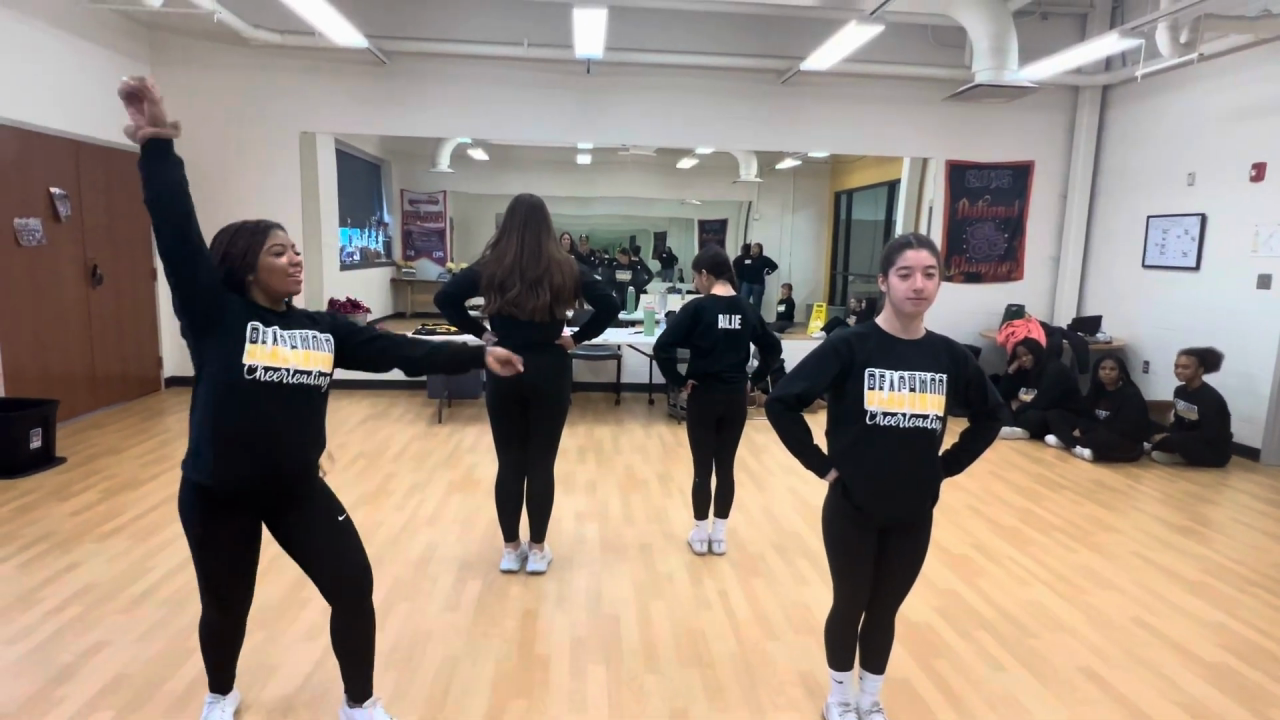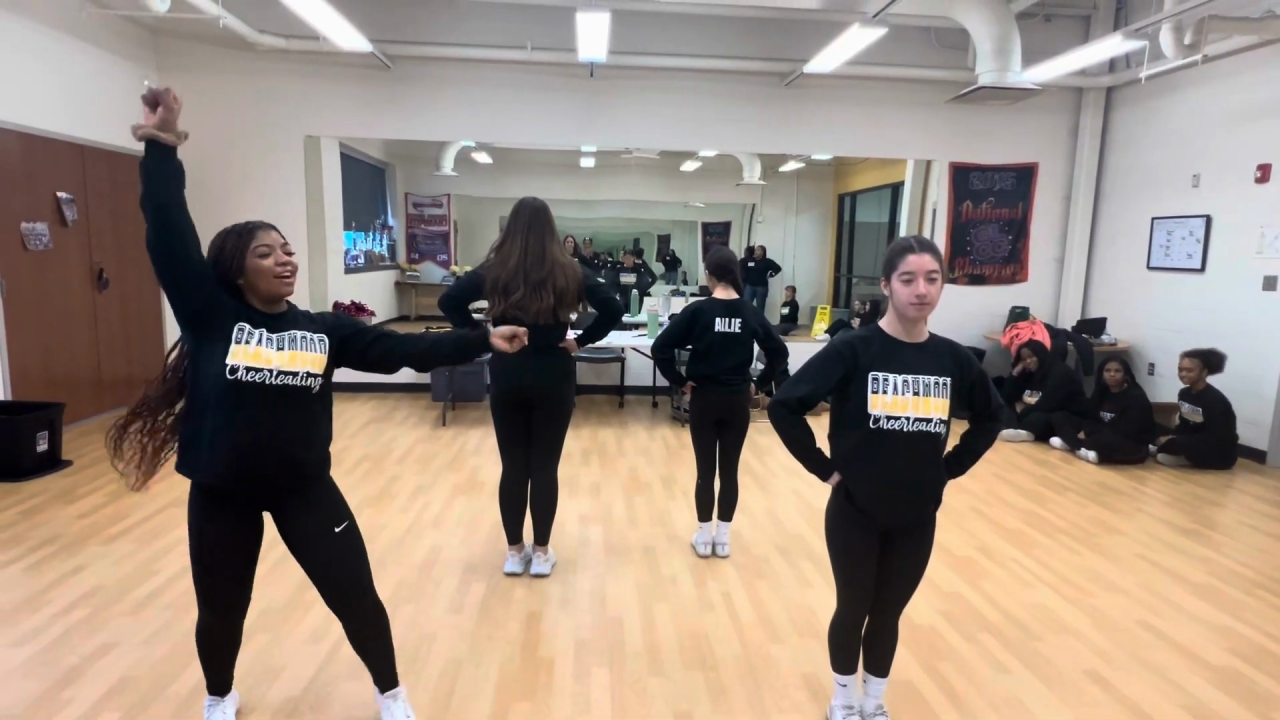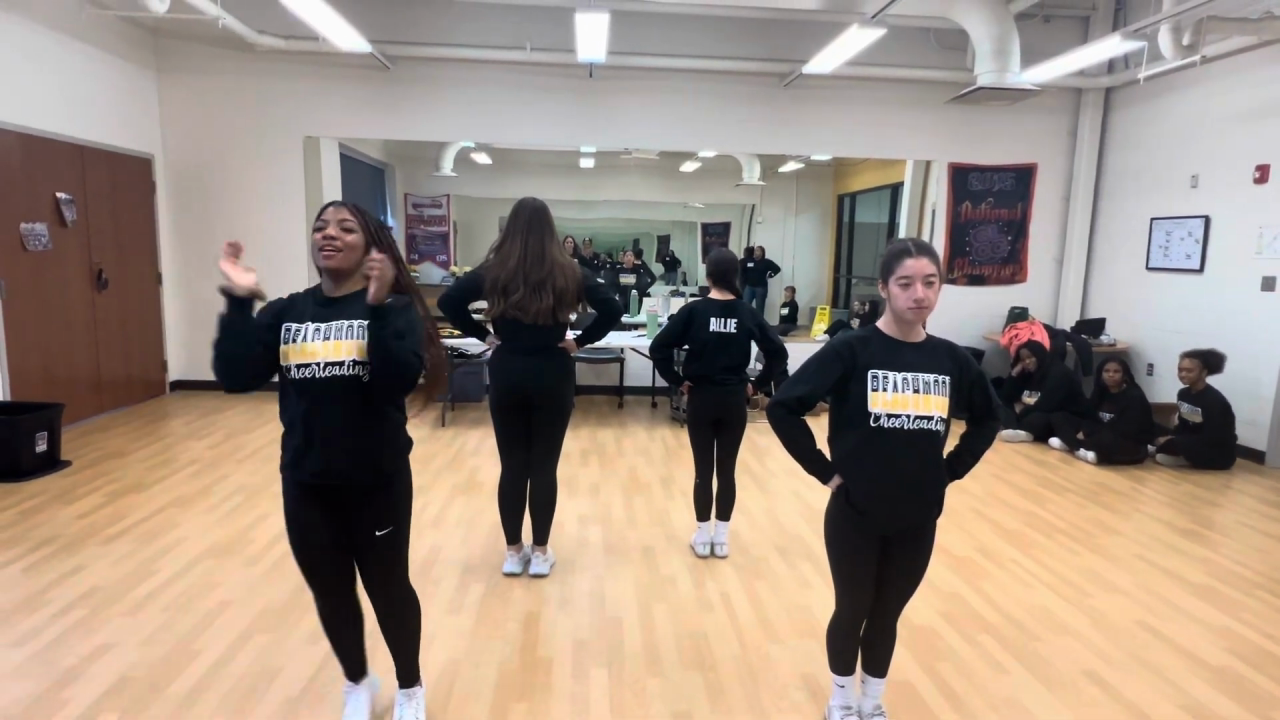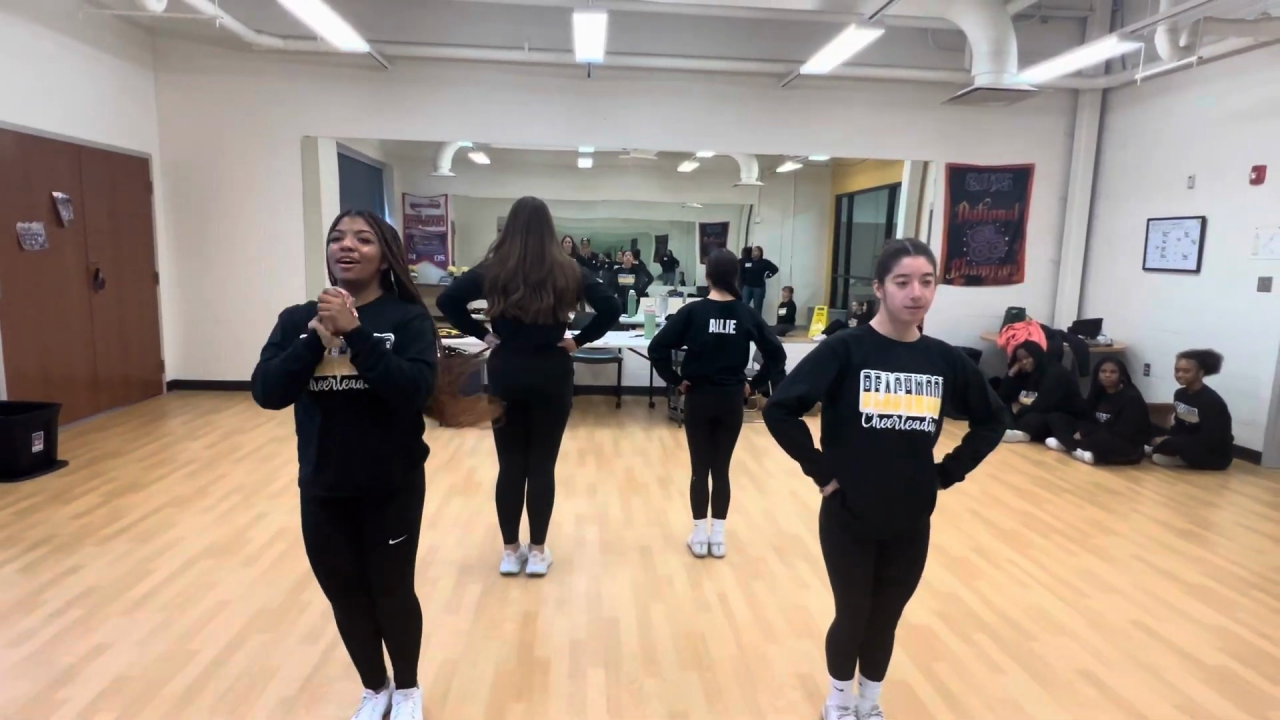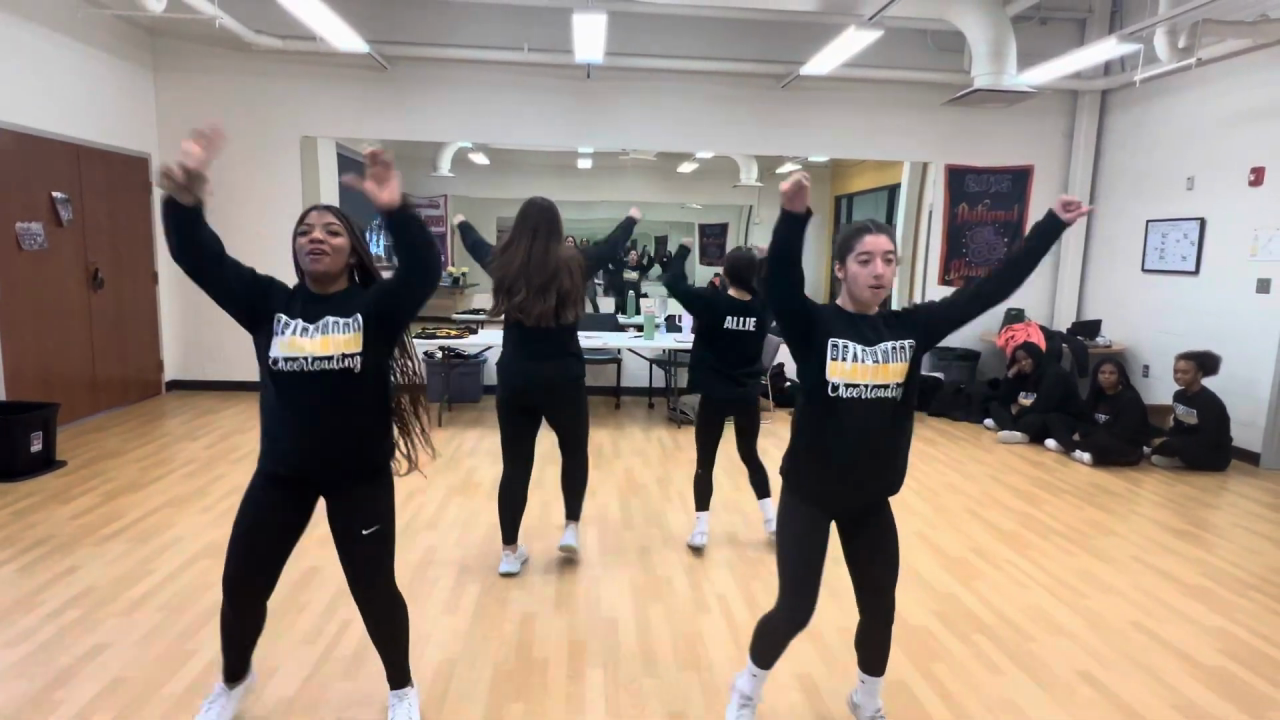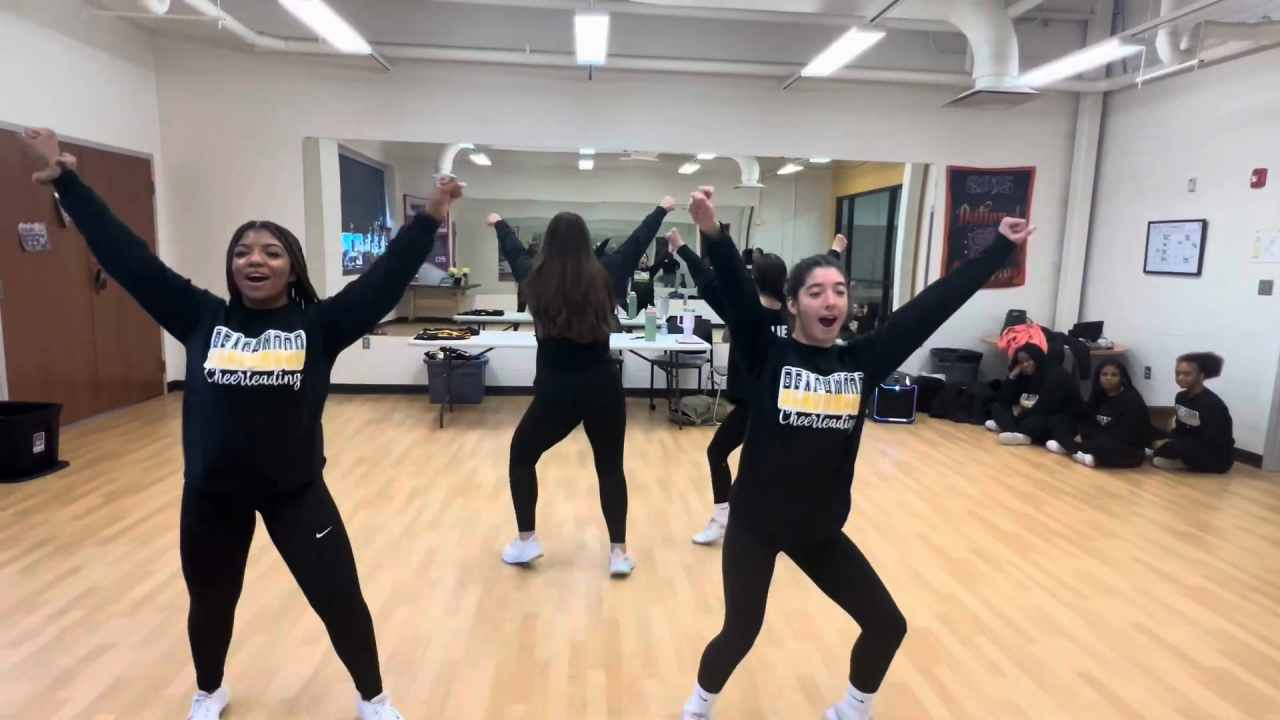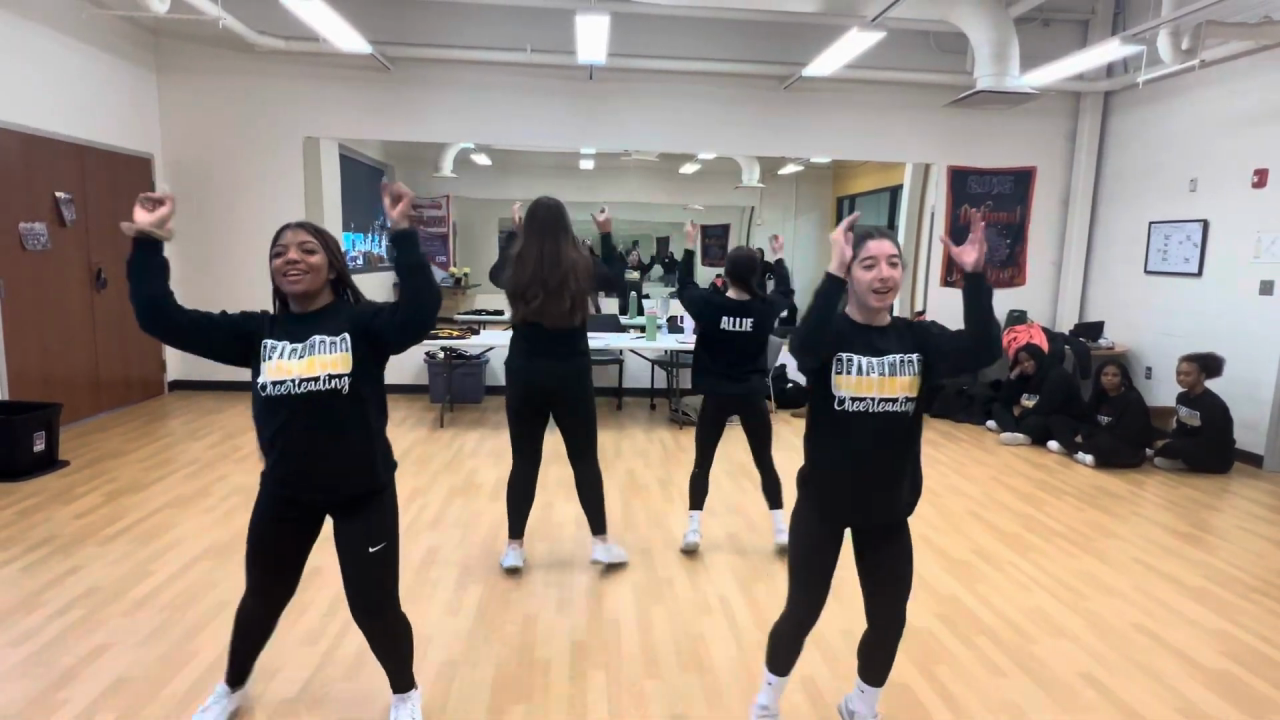
dt=0.4s
person 1, frame 1
left shoulder: (325, 330)
right shoulder: (216, 318)
left elbow: (400, 352)
right elbow: (177, 235)
left wrist: (476, 356)
right wrist: (156, 146)
left hip: (298, 491)
right hip: (216, 495)
left knee: (353, 587)
right knee: (225, 607)
person 1, frame 2
left shoulder: (329, 328)
right shoulder: (213, 316)
left elbow: (408, 351)
right elbow: (168, 239)
left wrist: (480, 340)
right wrist: (161, 150)
left hip: (305, 488)
right hip: (222, 493)
left knee: (355, 597)
right knee: (221, 608)
person 1, frame 3
left shoulder: (390, 311)
right shoulder: (285, 311)
left elbow: (404, 376)
right elbow: (234, 377)
left wrist: (386, 303)
right wrist: (237, 300)
left hip: (379, 476)
right hip: (305, 477)
left knee: (388, 584)
right knee: (328, 590)
person 1, frame 4
left shoulder: (408, 319)
right shoulder: (298, 320)
left elbow: (415, 389)
right elbow: (266, 390)
left wrist: (355, 335)
right wrist: (319, 340)
left hip: (393, 487)
right hip: (323, 489)
left knee: (393, 594)
right knee: (346, 598)
person 1, frame 5
left shoulder: (376, 310)
right shoulder: (268, 305)
left elbow: (424, 269)
right elbow: (196, 255)
left wrist: (395, 210)
right wrist: (183, 191)
left hip: (362, 476)
right hip: (283, 474)
left knee: (373, 590)
right knee: (242, 586)
person 1, frame 6
left shoulder: (320, 325)
right shoulder: (202, 318)
left elbow: (386, 278)
right elbow: (127, 257)
left wrist: (429, 219)
right wrist: (65, 180)
left hip: (296, 491)
right hip: (213, 492)
left knee: (340, 601)
right knee: (211, 603)
person 1, frame 7
left shoulder: (362, 320)
right shoulder: (253, 330)
left elbow: (420, 317)
right elbow: (164, 323)
left wrist: (402, 236)
right wrist: (146, 245)
left hip: (364, 490)
right hip: (286, 491)
left knee: (375, 608)
right knee: (262, 599)
person 2, frame 1
left shoulder: (950, 355)
right shoulder: (849, 346)
left elbow: (990, 416)
right elbow: (781, 403)
left wrist: (947, 466)
right wrist: (823, 464)
left hip: (914, 513)
right hip: (852, 509)
left knee: (885, 610)
right knee: (850, 606)
person 2, frame 2
left shoulder: (954, 358)
right shoulder: (852, 349)
left elbow: (989, 418)
right elbow: (783, 406)
left wrist: (949, 469)
right wrist: (824, 467)
left hip: (917, 517)
right hip: (855, 512)
left knee: (888, 613)
right knee: (853, 609)
person 2, frame 3
left shoulder: (951, 358)
right shoulder: (851, 350)
left elbow: (987, 419)
right elbow: (782, 407)
left wrist: (951, 470)
right wrist: (824, 469)
left hip: (918, 518)
right hip: (855, 514)
left knee: (886, 615)
right knee: (852, 612)
person 2, frame 4
left shoulder: (946, 360)
right shoulder: (844, 349)
left elbow: (992, 418)
right elbow: (778, 410)
left wrist: (950, 471)
right wrist: (821, 471)
left hip: (911, 520)
right hip: (849, 517)
left knee: (884, 619)
right knee: (853, 617)
person 2, frame 5
left shoulder: (910, 329)
right shoulder: (812, 326)
left elbow: (990, 288)
right elbow: (778, 281)
left wrist: (1051, 225)
right wrist: (794, 216)
left hip: (869, 499)
right hip: (807, 492)
left knee: (879, 611)
right knee: (796, 608)
person 2, frame 6
left shoulder: (863, 361)
right shoulder: (767, 355)
left elbow: (933, 306)
right elbow: (737, 296)
left wrist: (1001, 248)
right wrist: (713, 234)
left hip: (821, 529)
right hip: (754, 525)
left knee: (888, 626)
right knee: (740, 633)
person 2, frame 7
left shoulder: (920, 338)
right shoulder: (825, 326)
left elbow: (983, 353)
right elbow: (806, 350)
left wrist: (974, 277)
right wrist: (835, 275)
left hip: (889, 507)
right hip: (823, 502)
left knee: (889, 619)
right knee: (803, 612)
person 3, frame 1
left shoulder: (490, 268)
right shoulder: (564, 269)
left elbow: (445, 299)
right elbow: (609, 306)
left wrist: (480, 331)
right wrist: (578, 337)
left hip: (503, 372)
right hip: (549, 372)
left knee: (509, 463)
right knee: (541, 464)
left ankle: (511, 548)
right ankle: (538, 549)
person 3, frame 2
left shoulder: (494, 271)
right shoulder: (568, 272)
left elbow: (449, 301)
right elbow: (613, 309)
right wrist: (581, 340)
left hip: (507, 375)
right hip: (552, 376)
left knee: (512, 465)
right knee: (545, 466)
left ankle: (514, 551)
right ankle: (541, 552)
person 3, frame 3
left shoulder: (493, 272)
right shoulder: (567, 272)
left elbow: (448, 302)
right elbow: (612, 310)
left wrist: (484, 336)
right wrist: (581, 340)
left hip: (506, 376)
right hip: (552, 377)
left knee: (512, 466)
right knee: (544, 467)
left ankle: (514, 551)
right ankle: (540, 552)
person 3, frame 4
left shoulder: (493, 270)
right shoulder: (566, 271)
left elbow: (447, 301)
right elbow: (610, 307)
left wrist: (482, 333)
right wrist: (579, 339)
left hip: (506, 375)
right hip: (551, 376)
left knee: (510, 464)
right knee: (542, 465)
left ankle: (510, 551)
right ankle: (537, 551)
person 3, frame 5
left shoulder: (503, 264)
right shoulder: (574, 264)
left elbow: (476, 245)
right elbow: (613, 245)
left wrist: (461, 225)
right wrist: (632, 220)
left hip: (516, 377)
right hip: (563, 376)
left knee: (515, 464)
right knee: (575, 455)
left ankle: (510, 551)
right ankle: (571, 529)
person 3, frame 6
left shoulder: (536, 280)
right shoulder: (602, 279)
left elbow: (513, 251)
right elbow: (634, 247)
left wrist: (499, 224)
right wrist: (660, 211)
left hip: (554, 390)
right hip: (602, 386)
left knee: (522, 457)
right knee: (610, 468)
left ankle: (526, 540)
right ankle: (619, 552)
person 3, frame 7
left shoulder: (515, 268)
right shoulder: (582, 266)
left elbow: (495, 274)
right elbow: (610, 277)
left wrist: (515, 232)
right wrist: (606, 235)
left hip: (524, 375)
right hip: (571, 374)
left knee: (524, 461)
right knee: (584, 458)
left ankle: (514, 546)
right ankle: (601, 541)
person 4, frame 1
left shoulder: (697, 308)
right shoulder: (746, 309)
left elbow: (663, 347)
right elbow: (772, 348)
left wrist: (679, 381)
right wrist: (754, 379)
left hip: (703, 396)
right hip: (736, 397)
left knee: (702, 468)
right knee: (726, 467)
left ankle: (700, 534)
right ankle: (719, 534)
person 4, frame 2
left shoulder: (697, 311)
right shoulder: (750, 313)
left elbow: (661, 348)
right elbow: (779, 352)
left wrist: (680, 381)
right wrist: (759, 383)
left hip: (704, 399)
right hip: (738, 400)
left knee: (706, 470)
right knee: (730, 470)
left ankle: (704, 537)
right ankle: (723, 538)
person 4, frame 3
left shoulder: (693, 311)
right shoulder: (748, 313)
left elbow: (659, 348)
right elbow: (778, 353)
left wrist: (677, 380)
right wrist: (757, 384)
left hip: (701, 399)
right hip: (735, 400)
left knee: (703, 470)
right knee: (727, 470)
left ankle: (703, 537)
right ankle: (721, 537)
person 4, frame 4
left shoulder: (692, 312)
right shoulder: (747, 314)
left elbow: (657, 348)
right elbow: (776, 355)
left wrist: (676, 380)
right wrist: (754, 383)
left hip: (698, 399)
right hip: (732, 400)
left knee: (700, 469)
right knee: (721, 468)
left ankle: (700, 536)
right ankle: (718, 536)
person 4, frame 5
left shoulder: (710, 303)
right shoulder: (764, 306)
left elbow: (673, 282)
left wrist: (683, 250)
left hip: (715, 396)
right hip: (749, 395)
left knee: (705, 462)
right knee: (751, 457)
left ankle: (702, 527)
right ankle: (772, 519)
person 4, frame 6
right shoulder: (794, 313)
left elbow: (709, 283)
left wrist: (680, 248)
right wrist: (835, 252)
left hip: (751, 403)
left knee: (716, 453)
left ankle: (721, 520)
person 4, frame 7
left shoulder: (707, 304)
right shoulder: (766, 308)
left elbow: (685, 286)
right elbow: (785, 291)
left wrist: (690, 249)
right wrist: (778, 259)
left hip: (715, 394)
right hip: (752, 394)
left knee: (703, 462)
right knee: (764, 461)
left ankle: (694, 528)
right ankle: (781, 529)
